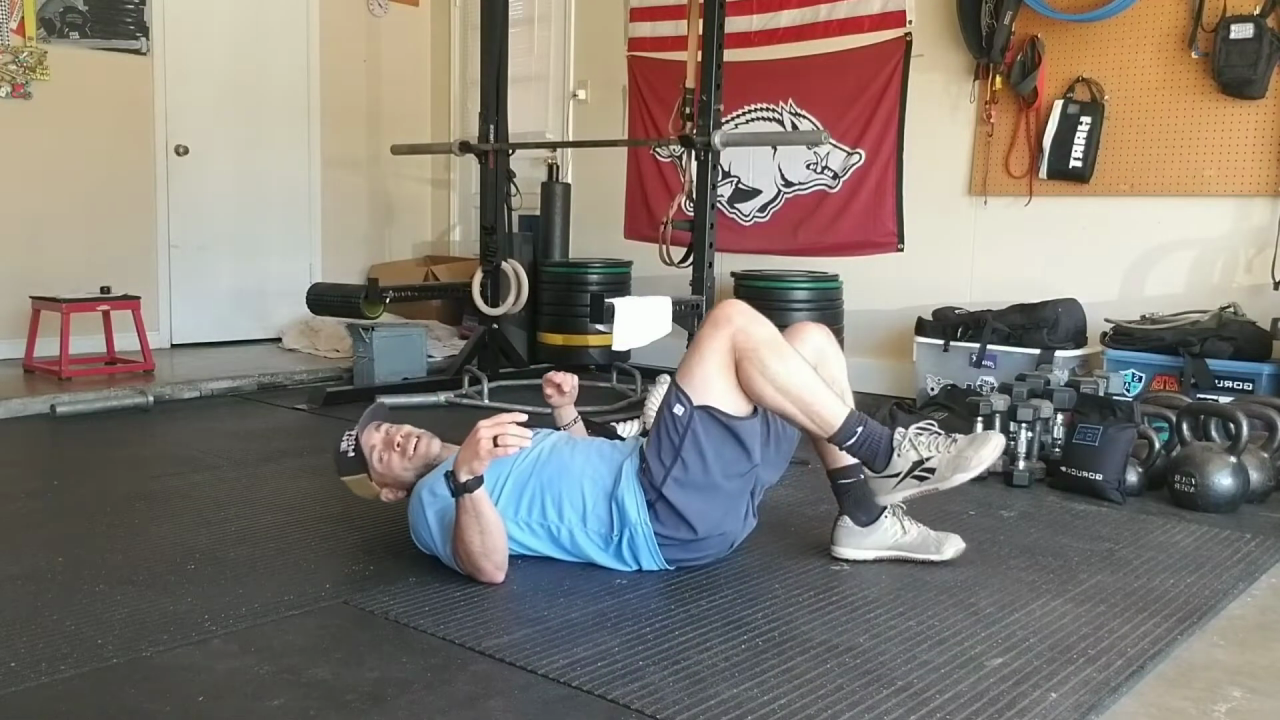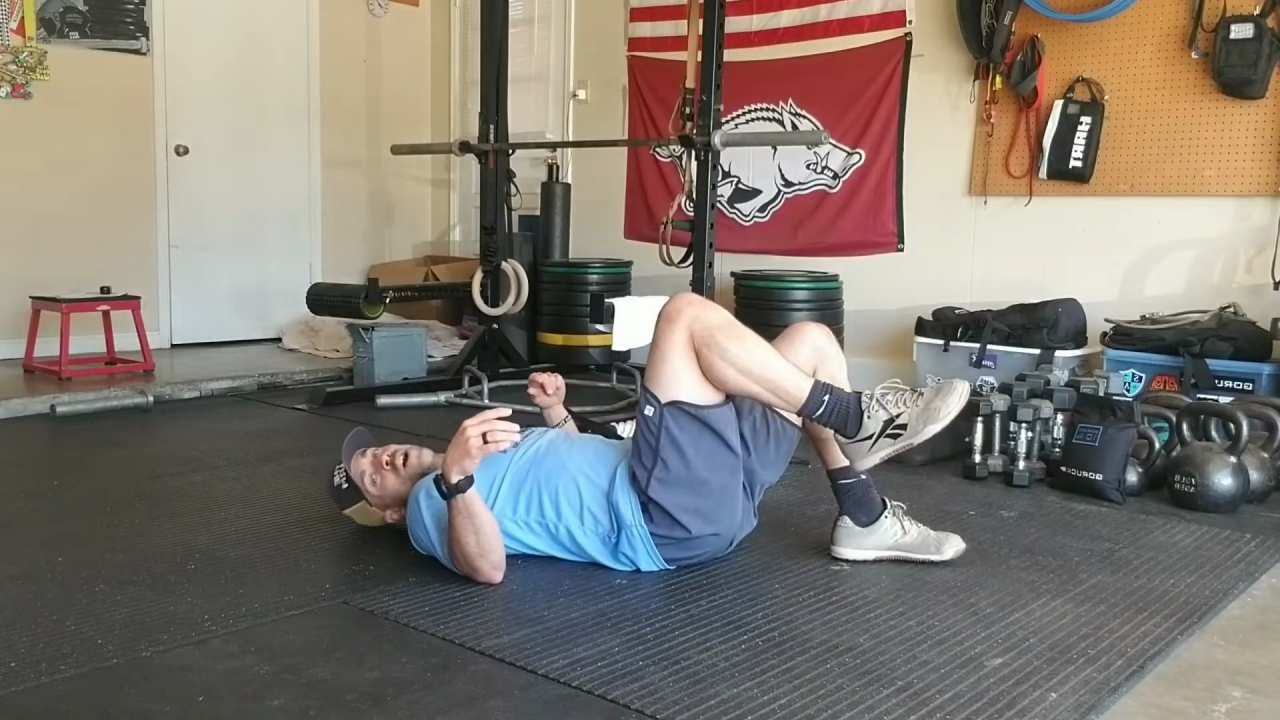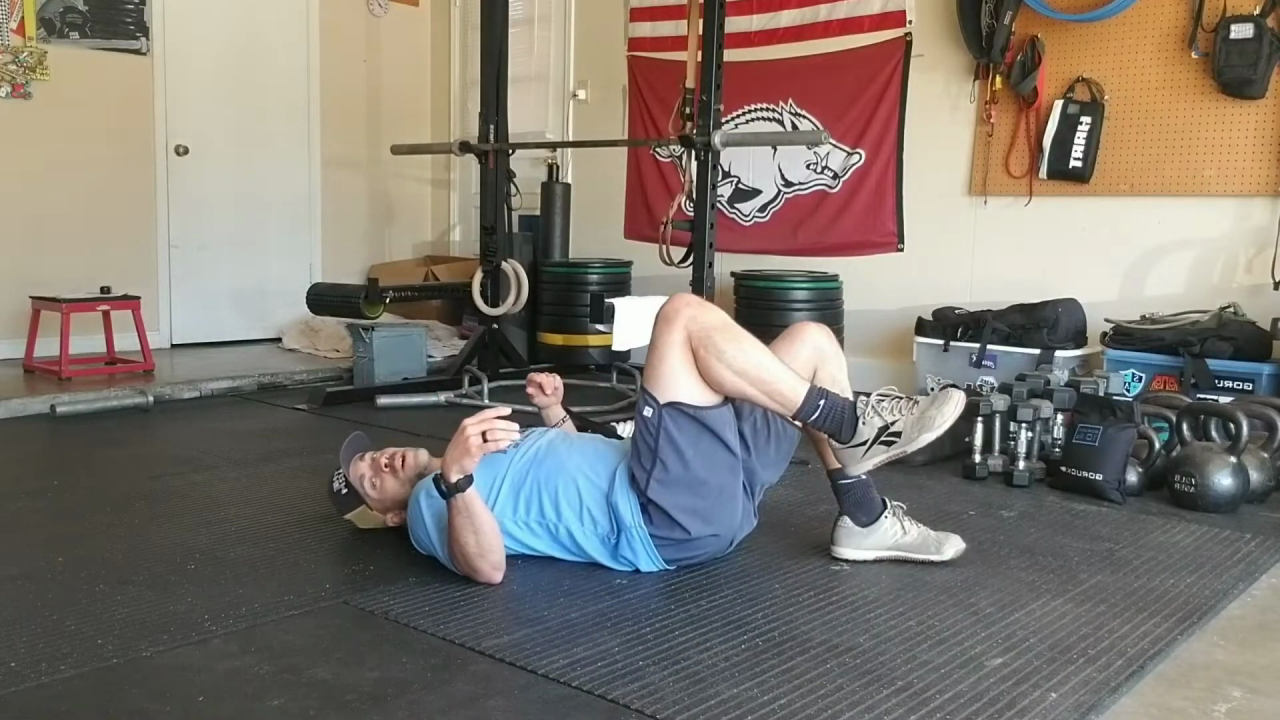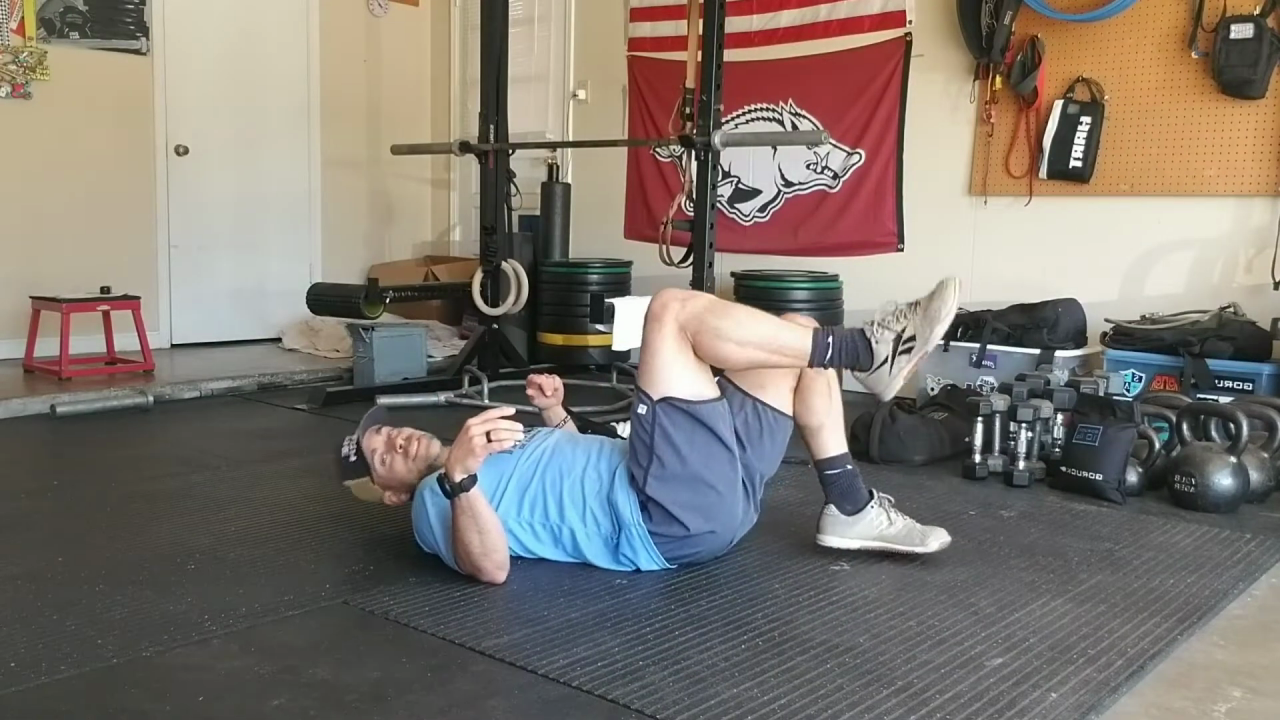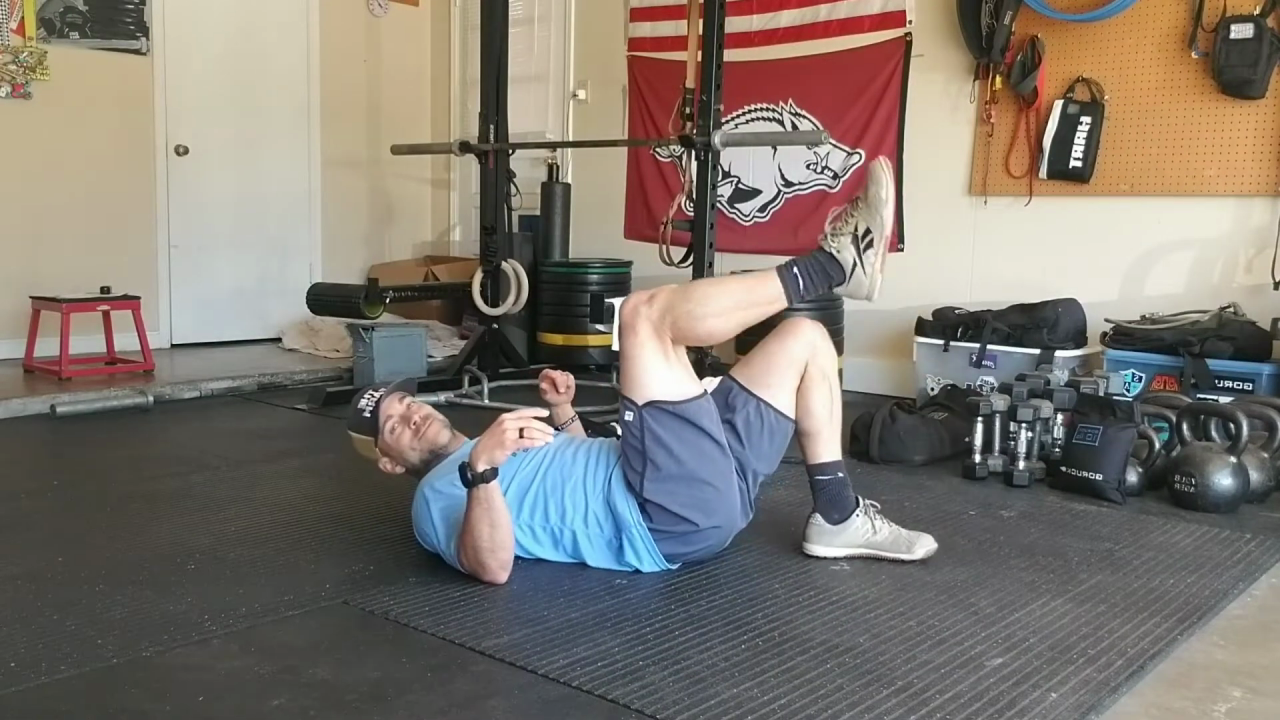
dt=0.4s
person 1, frame 1
left shoulder: (472, 456)
right shoulder: (434, 501)
right elbow: (490, 567)
left wrist: (564, 414)
right wrist: (467, 473)
left hip: (658, 481)
right hip: (664, 519)
left knee: (812, 340)
right knee: (733, 321)
left ankle: (864, 520)
right ankle: (889, 458)
person 1, frame 2
left shoulder: (473, 466)
right shoulder: (431, 504)
right elbow: (487, 567)
left wrist: (555, 414)
right wrist: (456, 476)
left hip: (709, 487)
right hip: (665, 519)
left knee: (812, 340)
right knee: (687, 315)
left ankle: (865, 520)
right ankle: (858, 423)
person 1, frame 3
left shoulder: (477, 466)
right shoulder: (432, 505)
right elbow: (487, 567)
left wrist: (553, 414)
right wrist: (455, 475)
left hip: (713, 487)
right hip: (666, 518)
left knee: (812, 340)
right knee: (685, 315)
left ankle: (864, 520)
right ankle: (854, 424)
person 1, frame 4
left shoulder: (483, 458)
right shoulder: (435, 503)
right elbow: (490, 566)
left wrist: (554, 416)
right wrist: (459, 473)
left hip: (713, 485)
right hip: (669, 517)
left knee: (802, 339)
right knee: (675, 310)
left ankle: (851, 510)
right ankle: (868, 349)
person 1, frame 5
left shoulder: (488, 449)
right shoulder: (438, 497)
right elbow: (493, 566)
left wrist: (563, 414)
right wrist: (483, 467)
left hip: (712, 482)
right hip: (673, 519)
left knee: (805, 338)
right knee: (645, 314)
left ankle: (839, 518)
right ankle: (837, 265)
